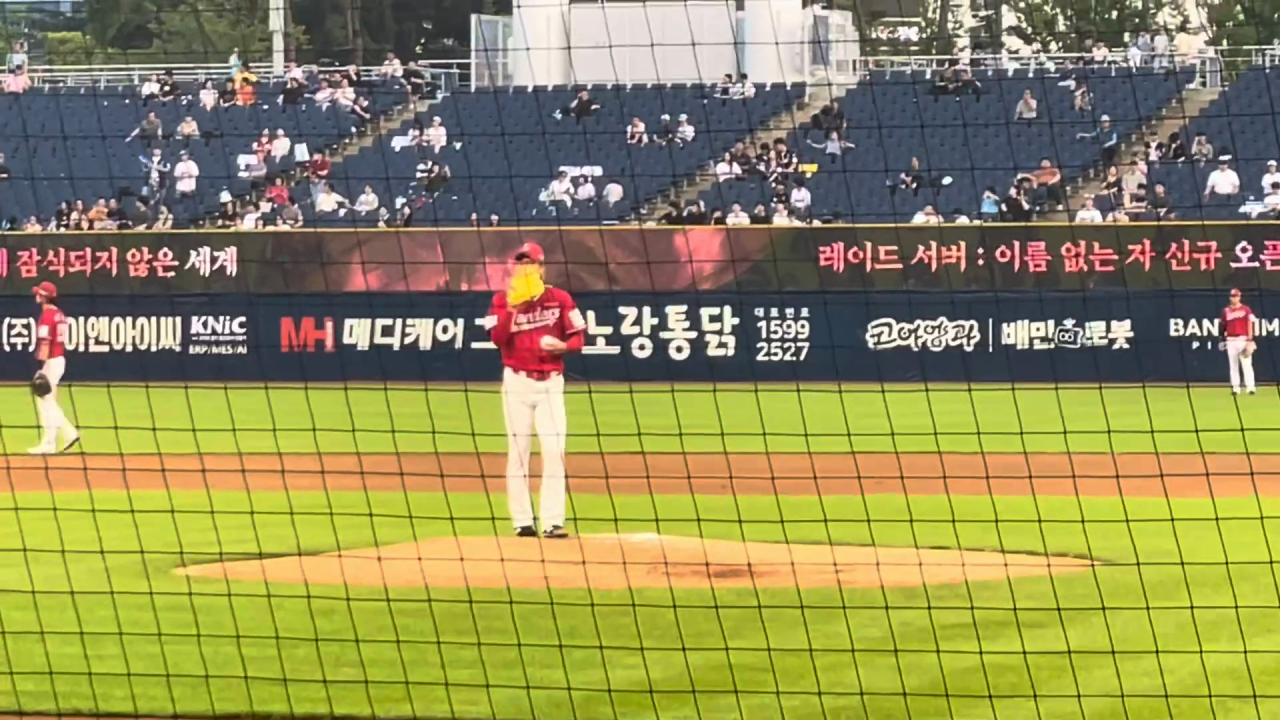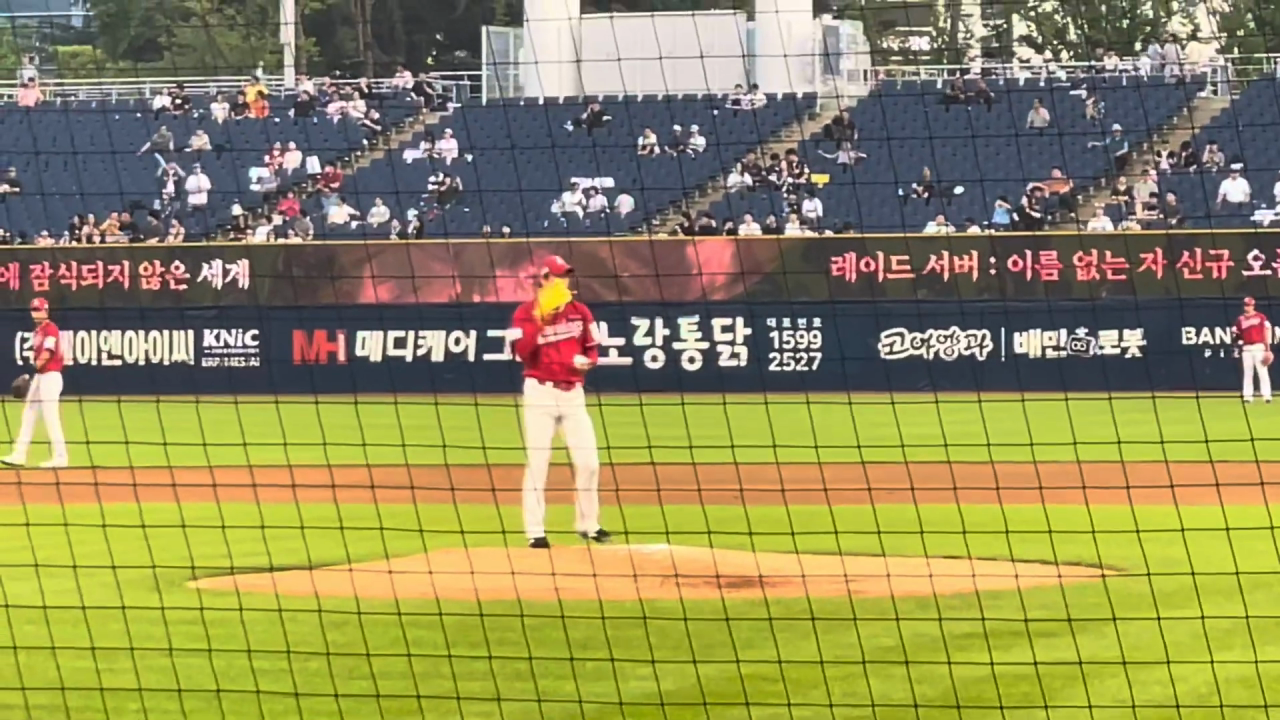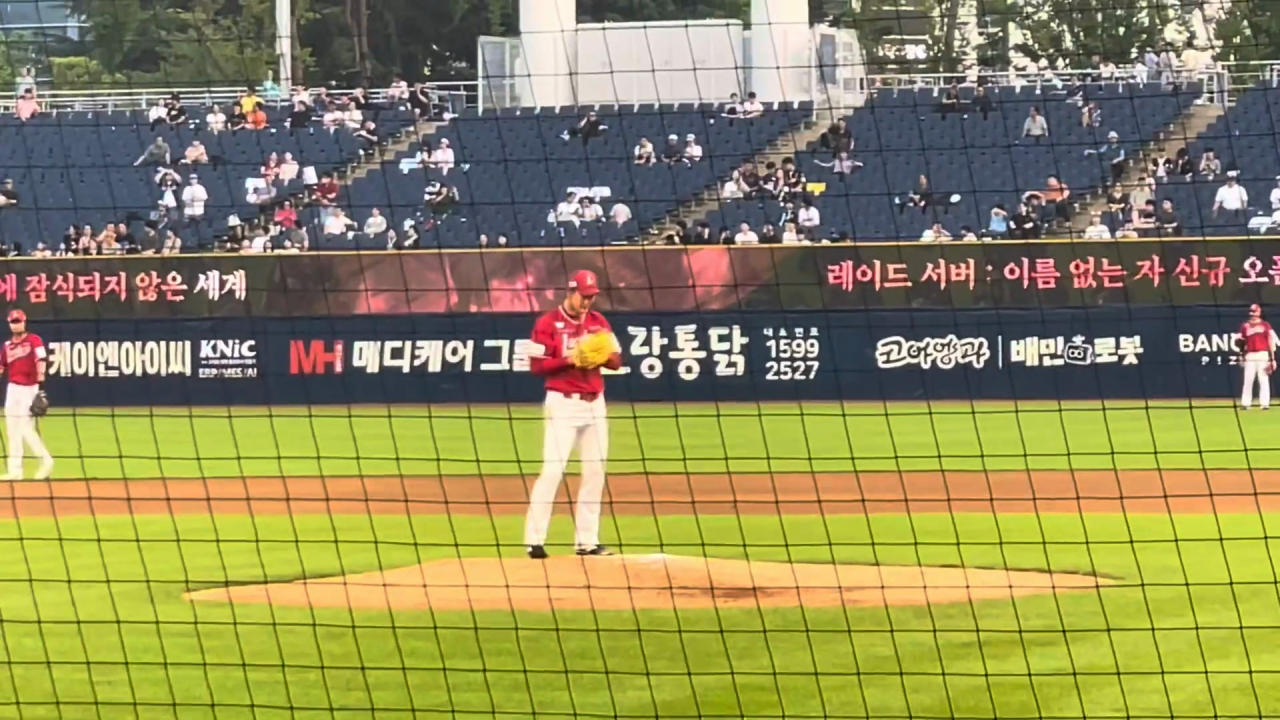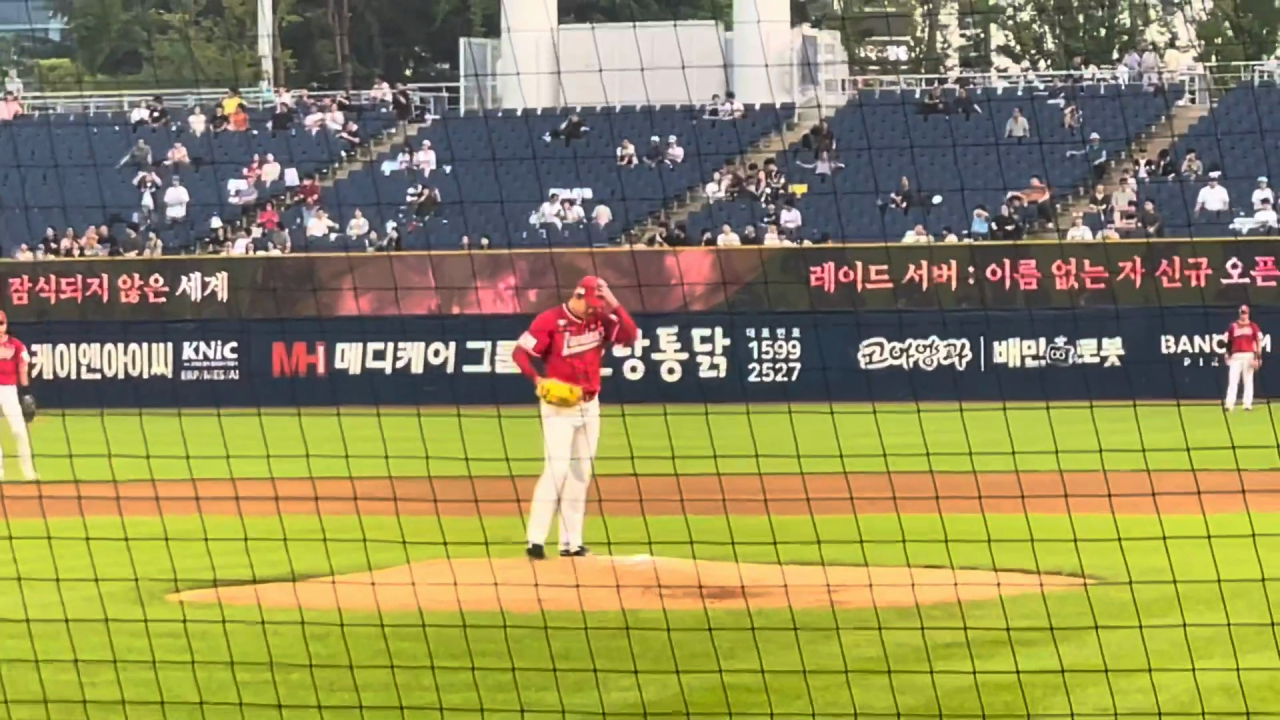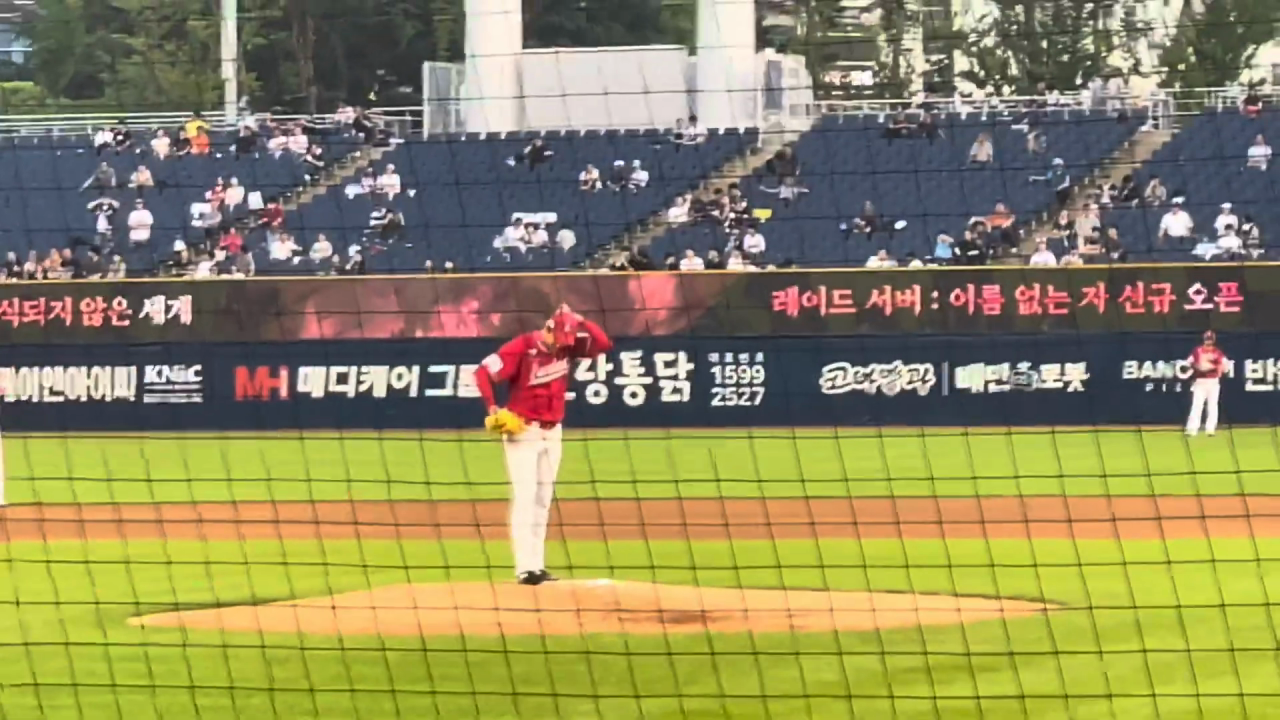
dt=0.4s
person 1, frame 1
left shoulder: (560, 298)
right shoulder: (502, 300)
left elbow: (578, 338)
right elbow: (498, 339)
left wrist: (563, 346)
right wrist: (512, 307)
left hip: (551, 382)
right hip: (517, 382)
left knee: (554, 451)
right knee: (518, 452)
left ankle: (552, 522)
right ankle: (522, 521)
person 1, frame 2
left shoulder: (580, 311)
right shoulder: (525, 312)
left elbow: (593, 349)
right elbow: (522, 352)
left wrist: (589, 361)
right wrist: (539, 319)
left hip: (573, 393)
right hip: (539, 393)
left knee: (588, 462)
right knee: (537, 464)
left ankle: (588, 523)
right ankle: (535, 532)
person 1, frame 3
left shoulder: (599, 321)
right shoulder: (548, 322)
left elbow: (616, 363)
right elbow: (537, 366)
left wrist: (607, 355)
right wrist: (570, 360)
left hip: (595, 404)
right hip: (563, 403)
left knee: (595, 473)
right knee: (552, 471)
left ankle: (587, 541)
right ankle: (534, 539)
person 1, frame 4
left shoulder: (601, 319)
right shoulder: (550, 320)
left elbow: (630, 336)
right elbow: (520, 353)
left wrist: (615, 305)
right wrist: (538, 380)
left hip: (590, 405)
right hip: (559, 404)
left knee: (582, 474)
right knee: (557, 469)
left ankle: (571, 542)
right ankle: (536, 538)
person 1, frame 5
left shoulder: (569, 345)
right shoulder: (521, 346)
left elbow: (605, 344)
right elbow: (483, 372)
left wrist: (578, 320)
right wrist: (492, 407)
left hip: (552, 432)
right hip: (521, 430)
left knee: (543, 499)
right knee: (525, 496)
left ankle: (535, 566)
right ankle: (525, 568)
